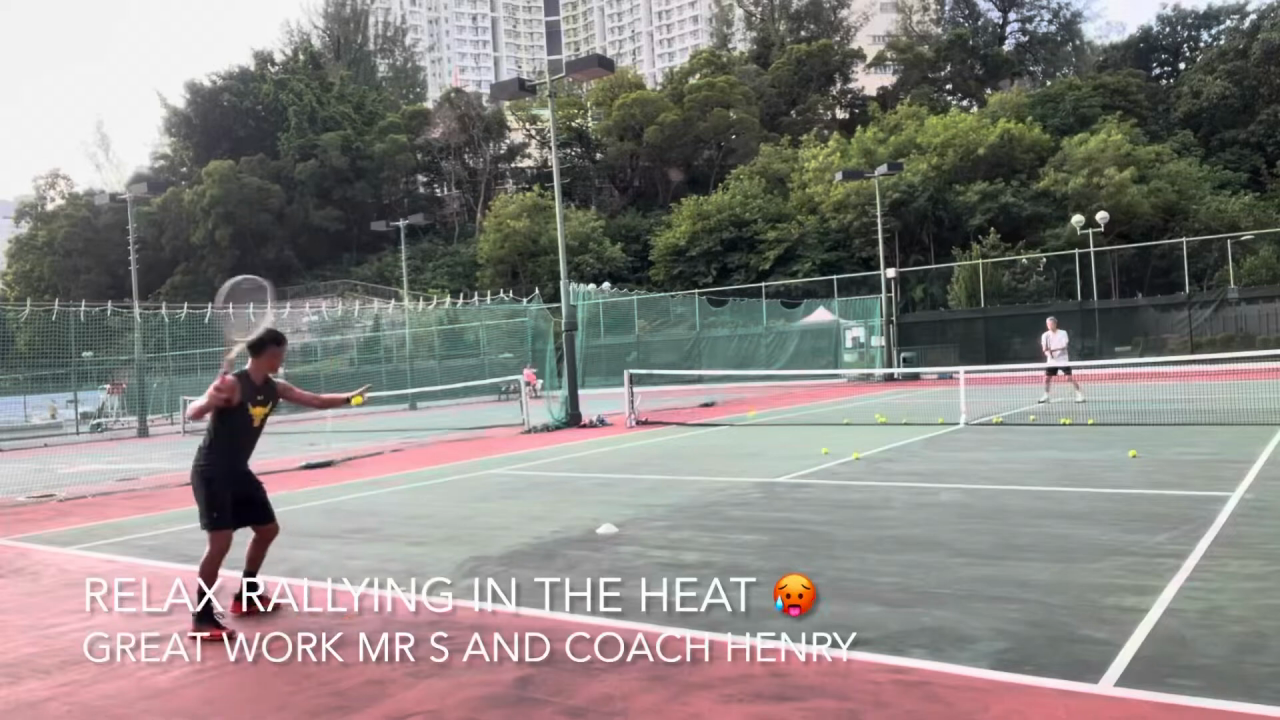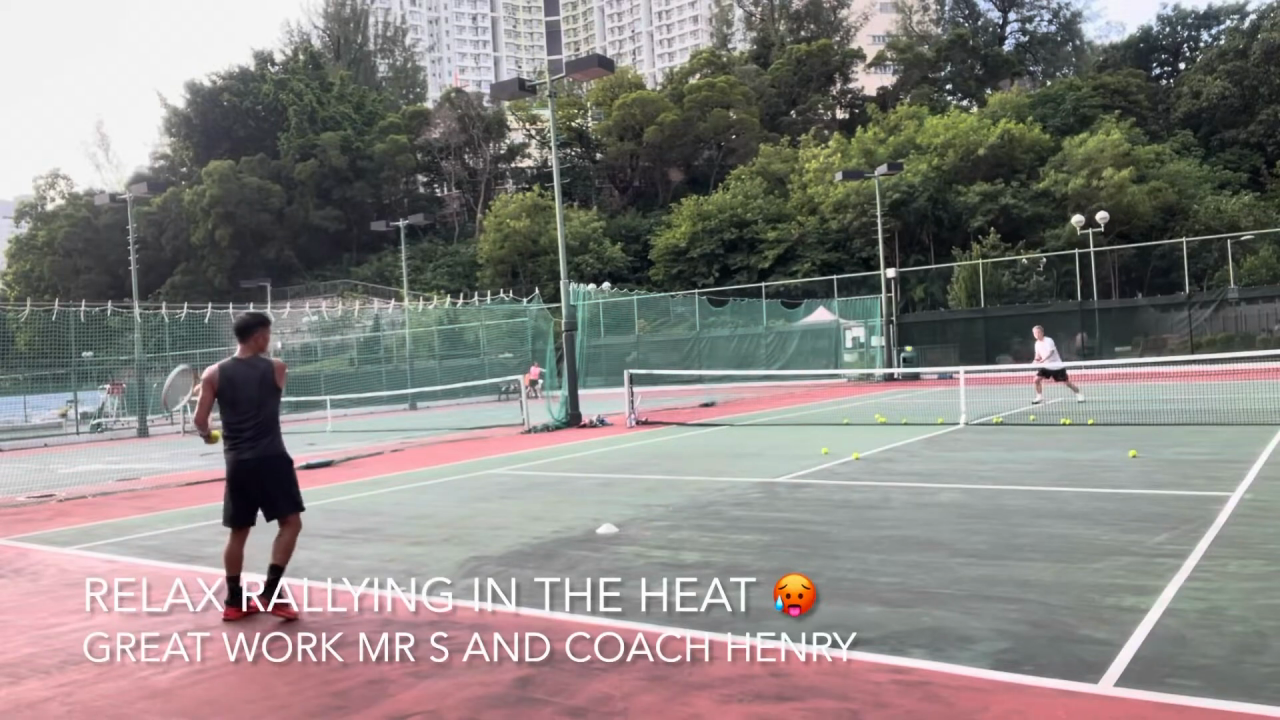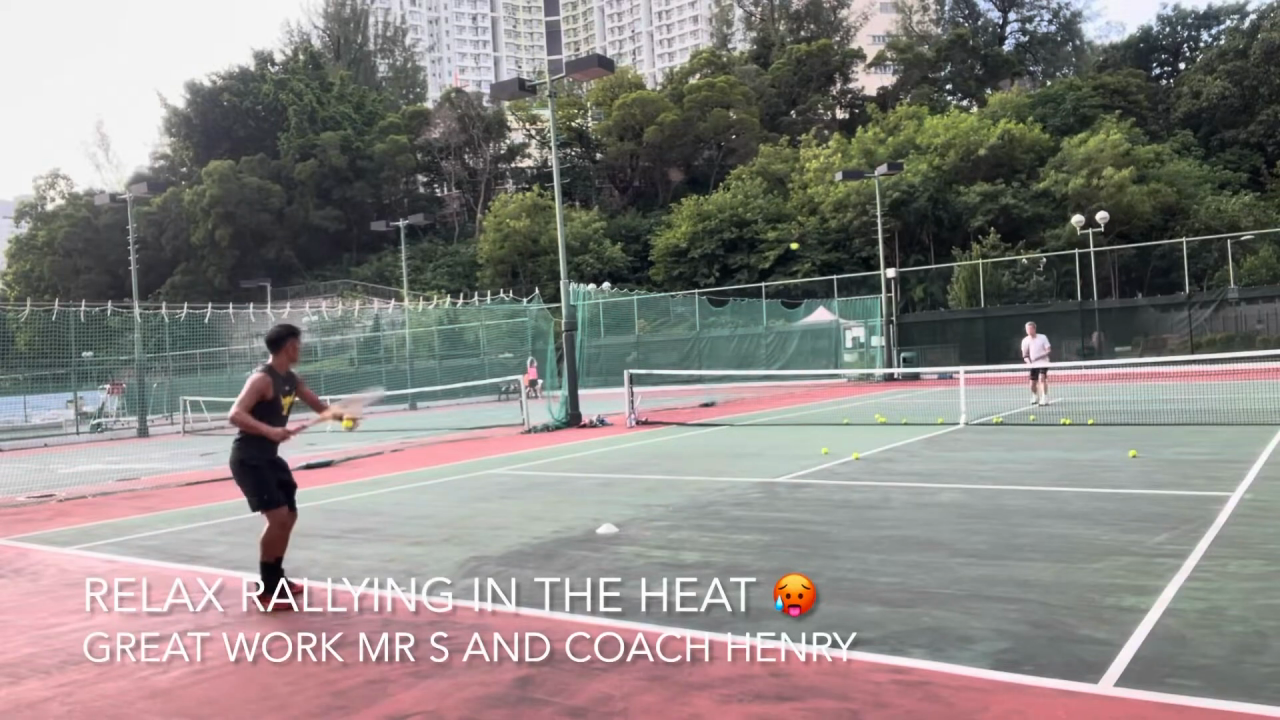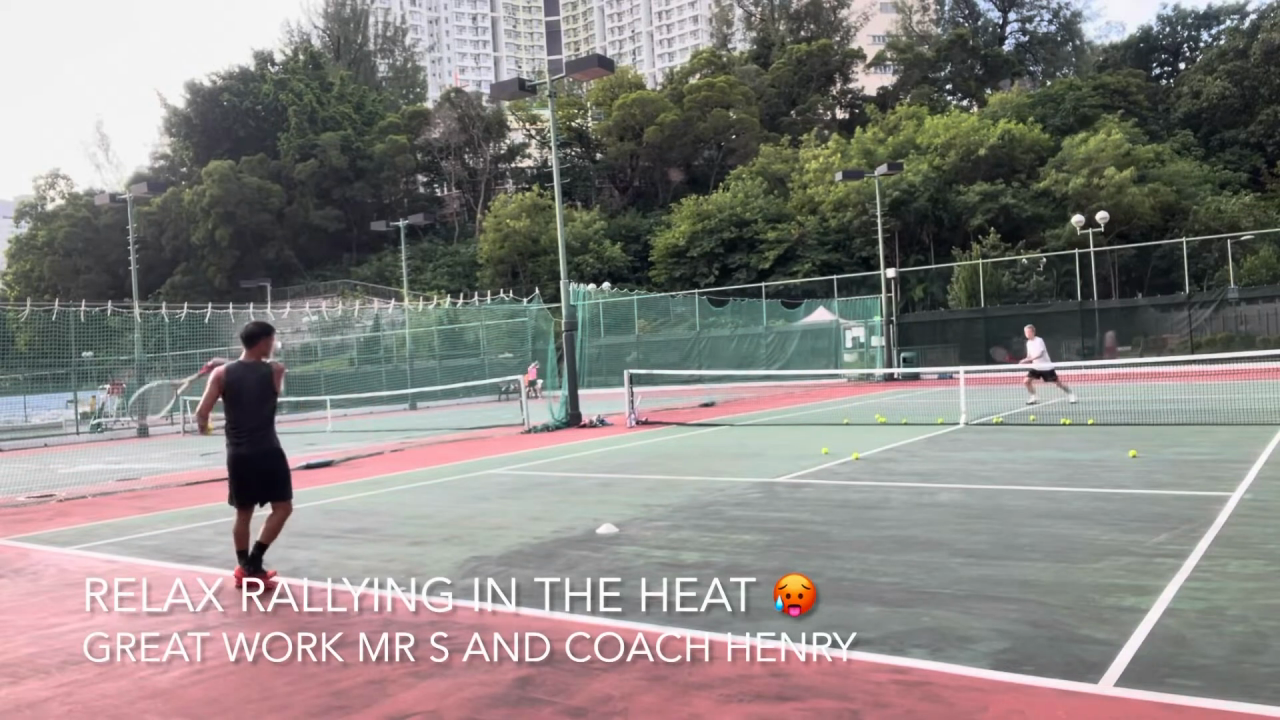
dt=1s
person 1, frame 1
left shoulder: (274, 387)
right shoulder: (230, 384)
left elbow: (315, 400)
right elbow: (194, 412)
left wrist: (348, 397)
right wrist: (210, 402)
left hip: (238, 471)
right hip: (210, 472)
left knee: (268, 529)
right knee: (220, 542)
left ankle: (245, 597)
right ankle: (203, 616)
person 1, frame 2
left shoulder: (214, 373)
right shoulder: (276, 369)
left elbow: (200, 420)
left wrist: (207, 434)
left hip: (237, 462)
right hip: (271, 459)
left knee: (238, 532)
right knee: (290, 523)
left ankle: (234, 602)
right ankle: (269, 592)
person 1, frame 3
left shoulder: (291, 379)
right shoulder: (261, 379)
left elbow: (316, 404)
right elbow: (235, 415)
left wrist: (343, 416)
right wrist: (266, 431)
left hip: (268, 458)
right hip: (248, 459)
left knee: (288, 515)
right knee: (277, 518)
left ankle: (275, 579)
right ankle: (268, 590)
person 1, frame 4
left shoulder: (222, 373)
right shoulder: (275, 371)
left elbow: (202, 411)
left wrist: (203, 425)
left hip: (237, 453)
right hip: (267, 452)
left knee: (243, 512)
right knee: (282, 508)
left ankle: (247, 567)
right ankle: (251, 564)
